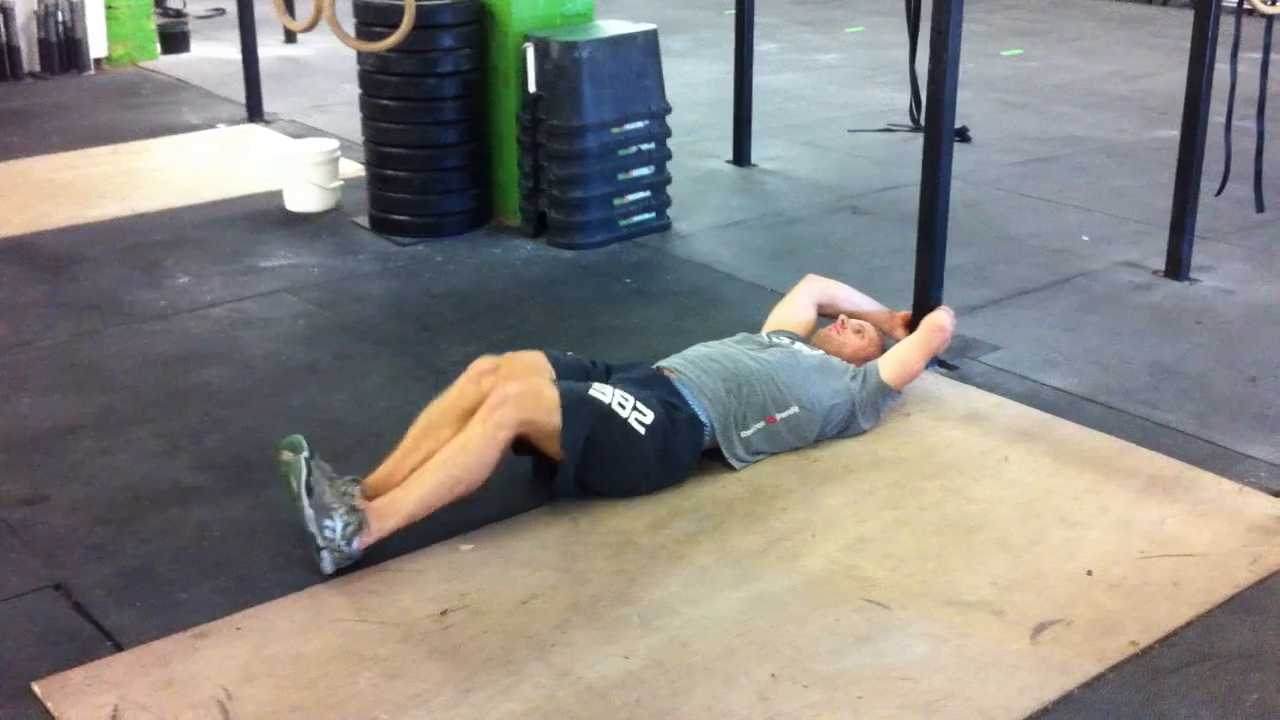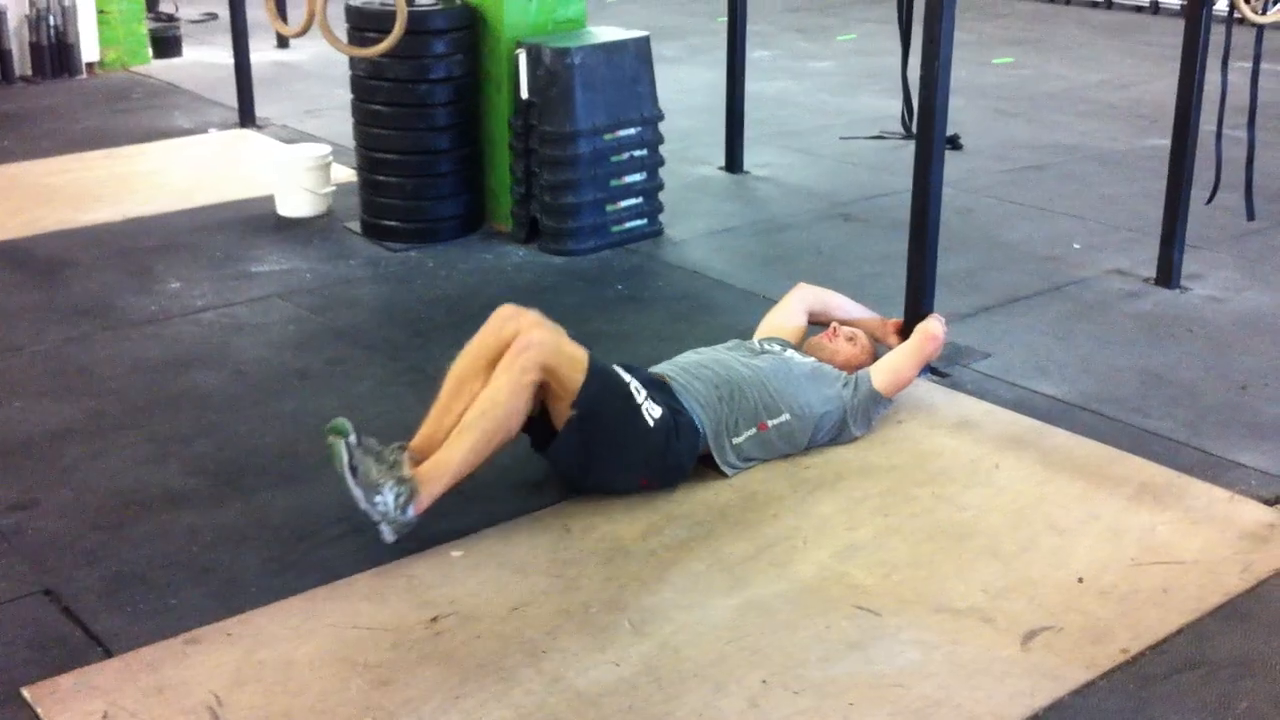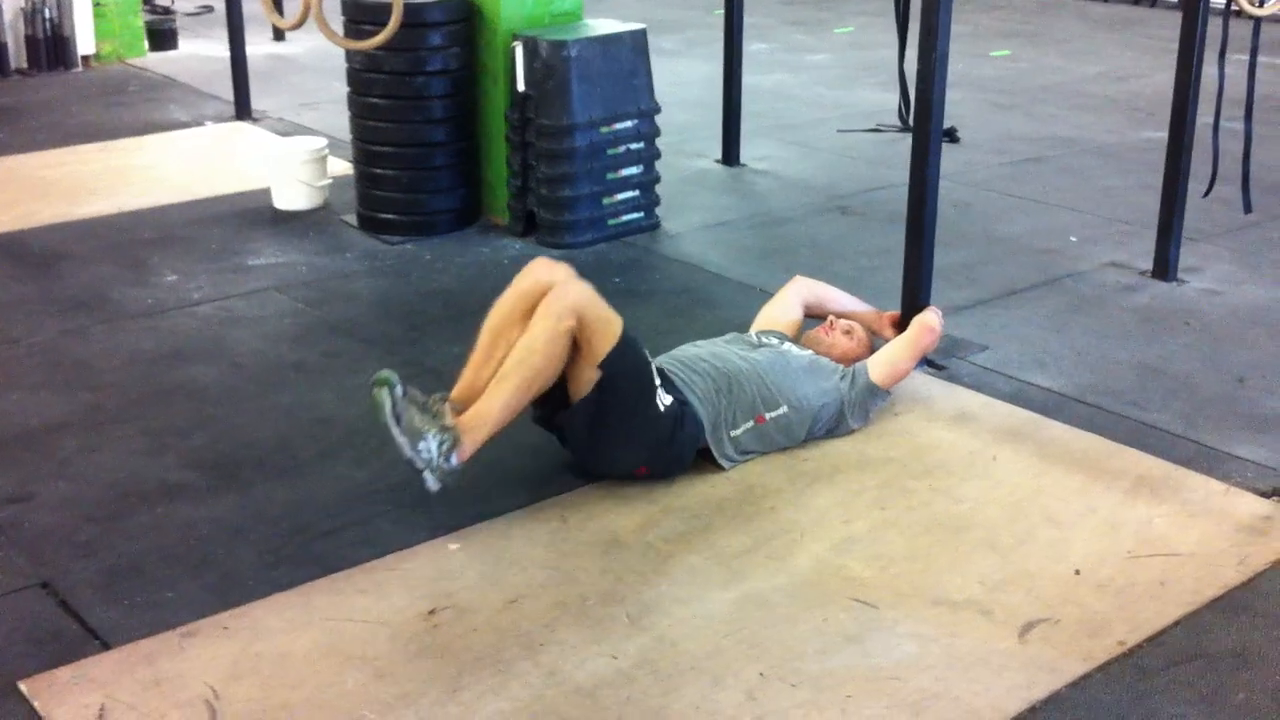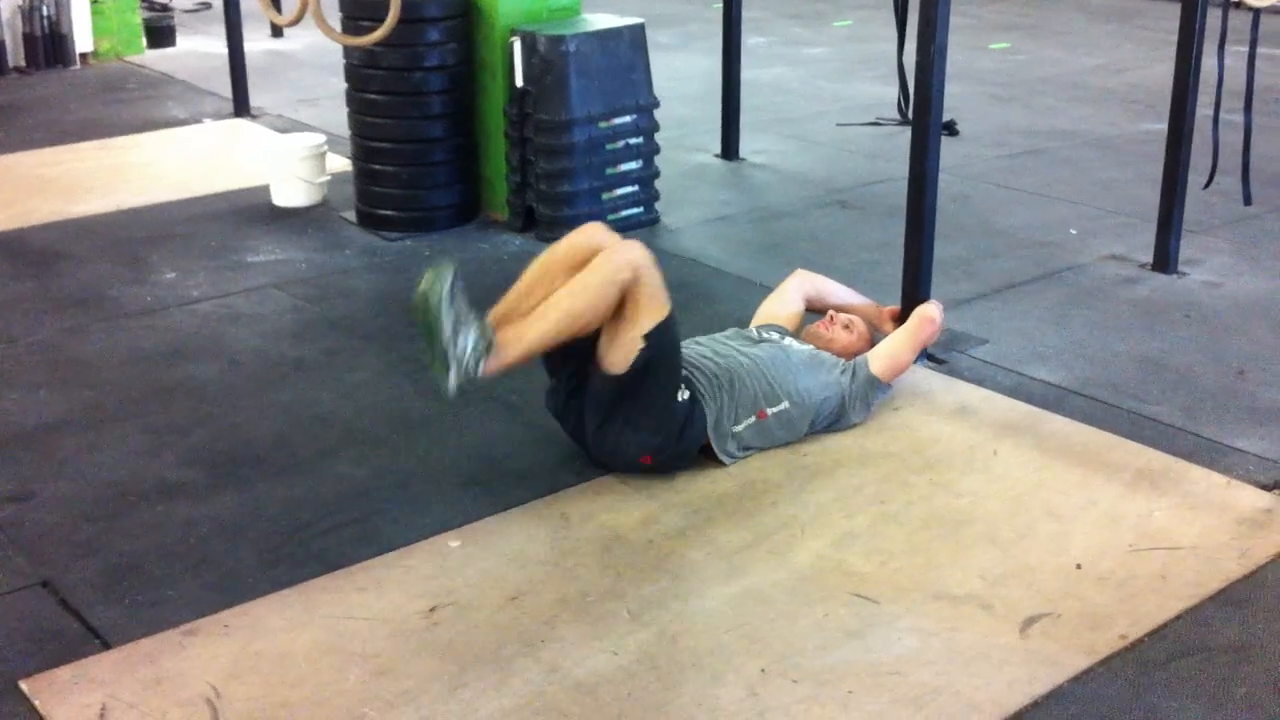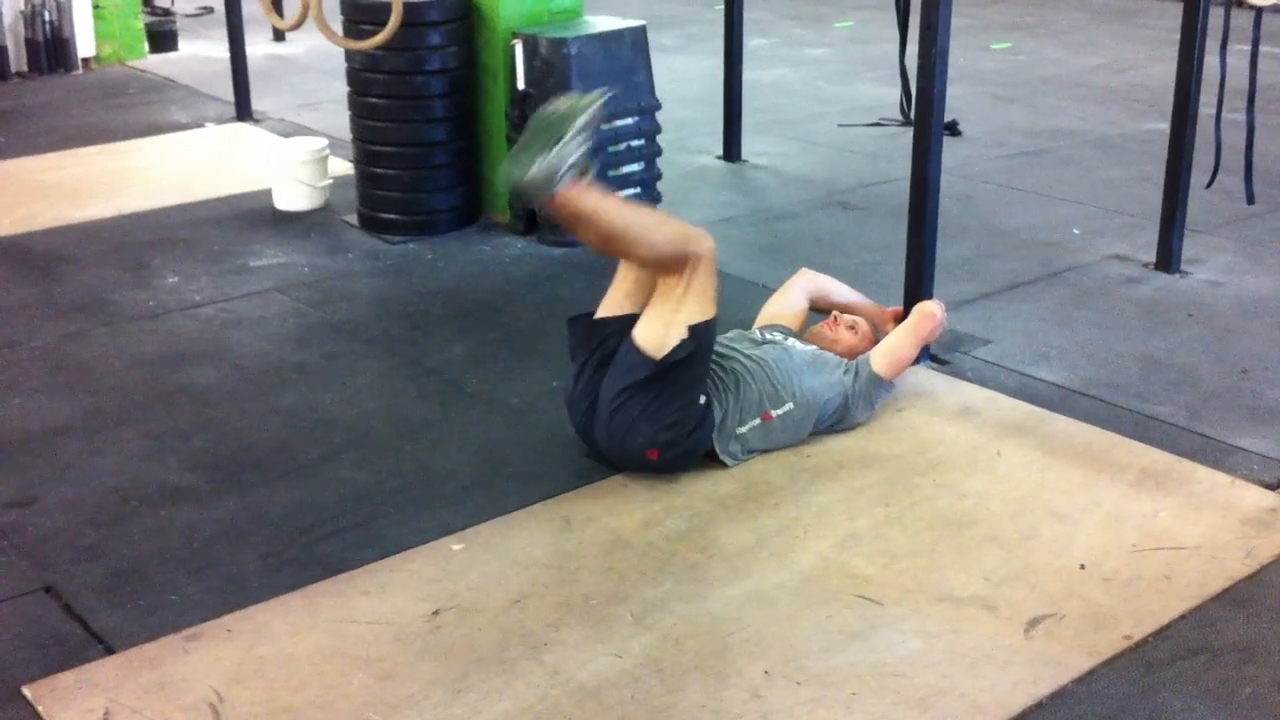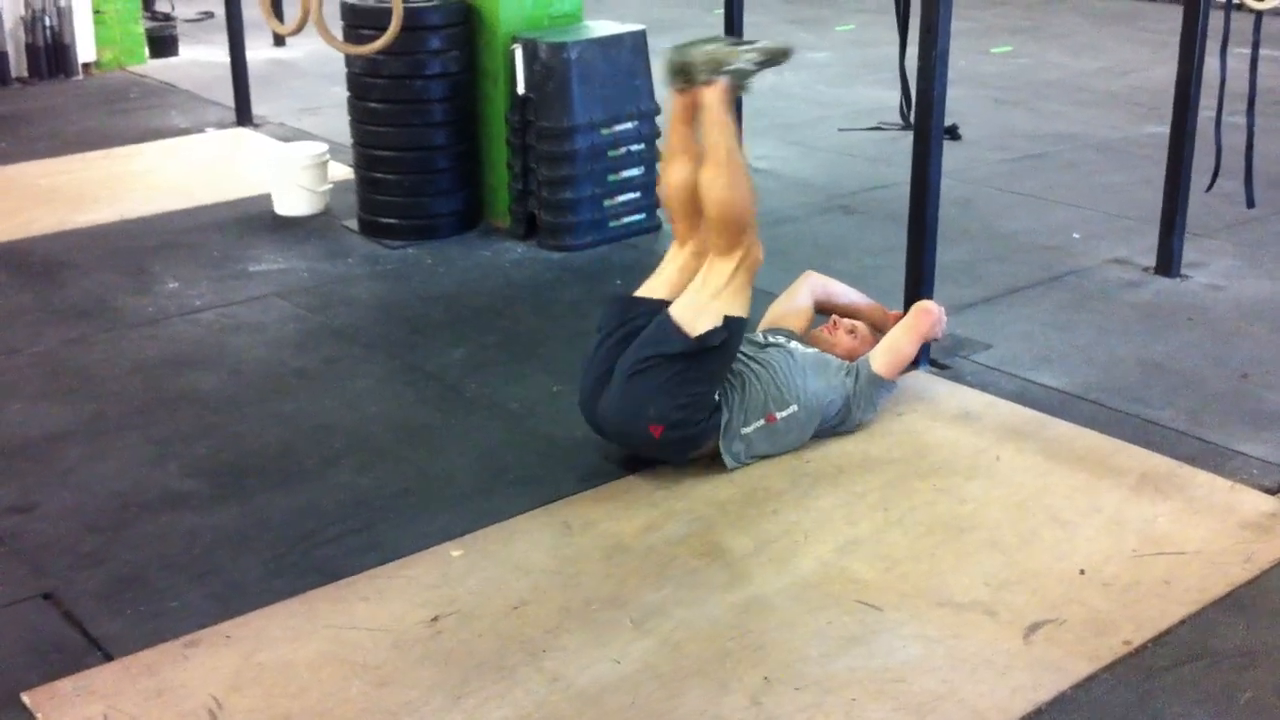
dt=0.3s
person 1, frame 1
left shoulder: (849, 392)
right shoulder: (788, 345)
left elbow: (935, 332)
right elbow: (813, 285)
right wrist: (887, 307)
left hip: (674, 427)
right hip: (641, 381)
left knee: (512, 401)
right knee: (487, 371)
left ankle: (359, 530)
right ankle: (363, 494)
person 1, frame 2
left shoulder: (844, 400)
right shoulder: (781, 353)
left elbow: (928, 339)
right elbow: (804, 294)
right wrist: (880, 319)
left hip: (662, 440)
right hip: (642, 397)
left knee: (537, 342)
right knee: (511, 322)
left ankle: (411, 496)
right ankle: (410, 459)
person 1, frame 3
left shoulder: (842, 391)
right shoulder: (776, 344)
left elbow: (926, 328)
right elbow: (800, 287)
right wrist: (876, 312)
left hip: (660, 430)
right hip: (612, 408)
left knee: (570, 299)
right knee: (543, 274)
left ankle: (454, 445)
right ankle: (452, 413)
person 1, frame 4
left shoulder: (844, 388)
right shoulder: (773, 340)
left elbow: (926, 321)
right elbow: (801, 281)
right wrist: (876, 308)
left hip: (651, 429)
right hip: (601, 401)
left knee: (631, 260)
right knee: (595, 239)
left ankle: (486, 353)
right ankle: (483, 340)
person 1, frame 5
left shoulder: (848, 388)
right shoulder: (777, 342)
left elbow: (929, 315)
right elbow: (804, 281)
right wrist: (880, 311)
left hip: (654, 429)
left knee: (694, 253)
right knee: (652, 245)
left ankle: (566, 191)
right ankle: (559, 191)
person 1, frame 6
left shoulder: (850, 390)
right shoulder: (779, 346)
left elbow: (926, 315)
right elbow: (810, 283)
right wrist: (885, 315)
left hip: (665, 413)
left knee: (735, 248)
right knee: (694, 240)
left ankle: (712, 86)
right ankle: (692, 90)
